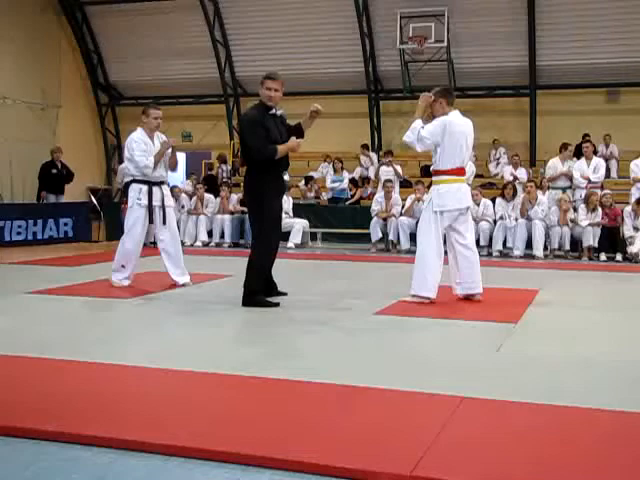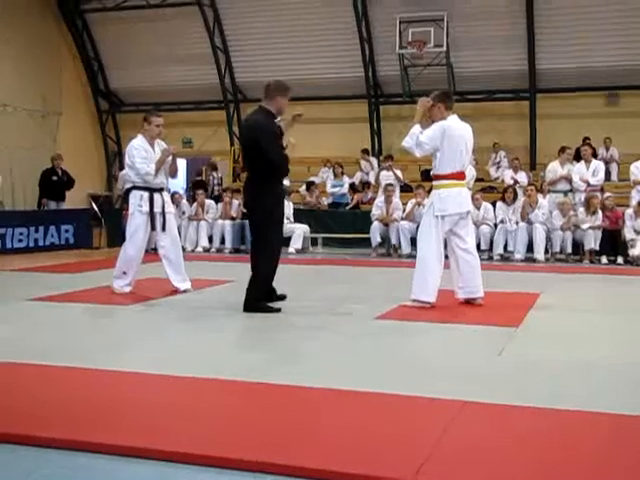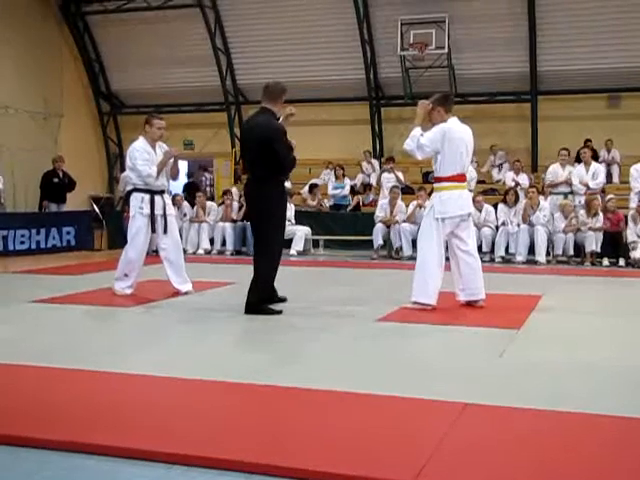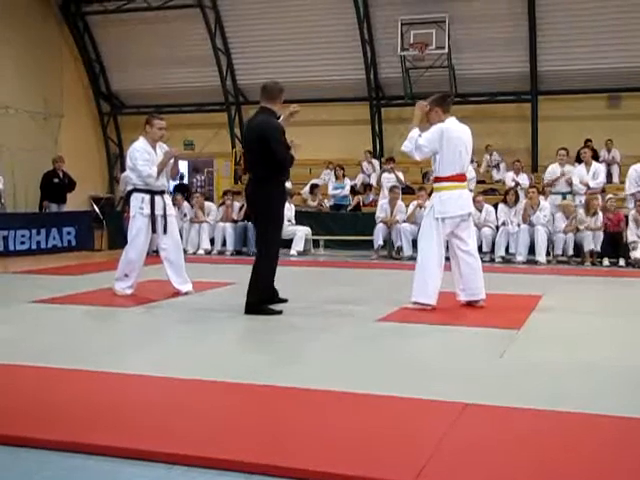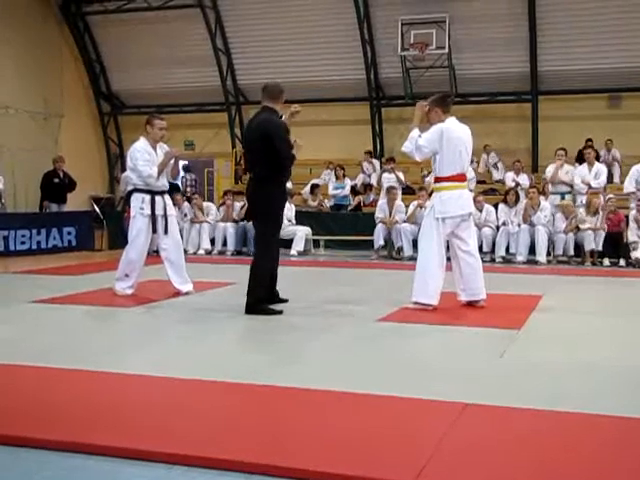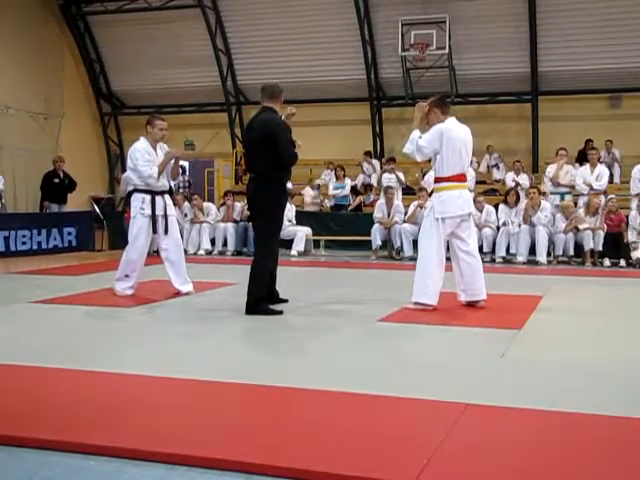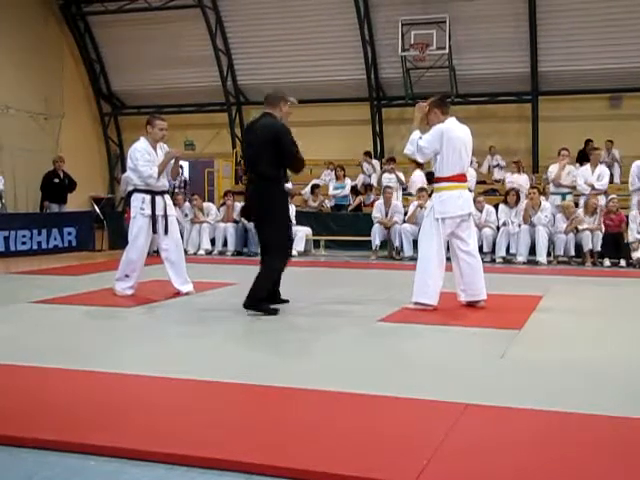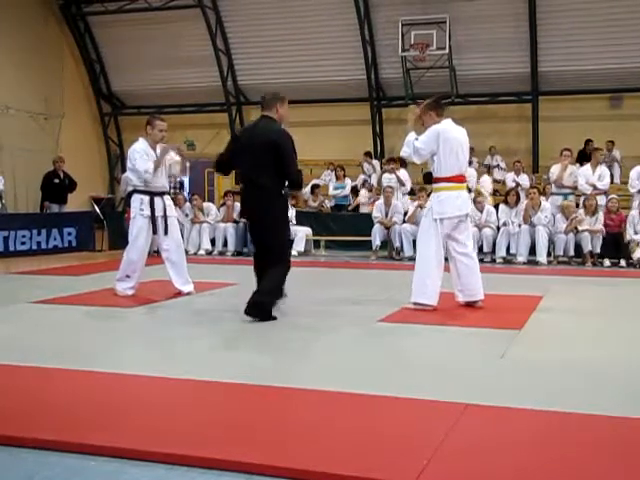
dt=0.3s
person 1, frame 1
left shoulder: (276, 116)
right shoulder: (251, 117)
left elbow: (294, 133)
right elbow: (262, 153)
left wrist: (310, 117)
right wrist: (288, 146)
left hip: (273, 182)
right hip: (260, 184)
left knee: (271, 237)
right knee: (264, 239)
left ankle: (266, 285)
right ankle: (252, 293)
person 1, frame 2
left shoulder: (256, 120)
right shoulder: (263, 125)
right elbow: (279, 162)
right wrist: (287, 151)
left hip: (257, 187)
right hip: (267, 190)
left knee: (262, 243)
right knee: (270, 245)
left ankle: (264, 290)
right ankle: (254, 299)
person 1, frame 3
left shoulder: (250, 123)
right shoulder: (273, 127)
right elbow: (287, 164)
left wrist: (282, 119)
right wrist: (291, 150)
left hip: (255, 188)
right hip: (269, 192)
left knee: (263, 245)
right knee: (271, 247)
left ankle: (266, 292)
right ankle: (255, 301)
person 1, frame 4
left shoulder: (254, 122)
right shoulder: (270, 125)
right elbow: (283, 161)
left wrist: (286, 117)
right wrist: (291, 151)
left hip: (258, 187)
right hip: (269, 190)
left knee: (268, 243)
right knee: (268, 246)
left ankle: (268, 293)
right ankle: (255, 302)
person 1, frame 5
left shoulder: (255, 122)
right shoulder: (274, 124)
right elbow: (285, 159)
right wrist: (293, 152)
left hip: (258, 187)
right hip: (269, 189)
left knee: (269, 242)
right knee: (266, 245)
left ankle: (268, 292)
right ankle: (255, 301)
person 1, frame 6
left shoulder: (253, 123)
right shoulder: (277, 124)
right elbow: (288, 158)
right wrist: (294, 151)
left hip: (257, 187)
right hip: (271, 189)
left knee: (267, 242)
right knee: (266, 245)
left ankle: (268, 293)
right ankle: (255, 301)
person 1, frame 7
left shoulder: (251, 127)
right shoulder: (279, 128)
right elbow: (295, 164)
right wrist: (297, 158)
left hip: (254, 190)
right hip: (270, 192)
left knee: (270, 244)
right knee: (280, 247)
left ankle: (270, 292)
right ankle: (256, 297)
person 1, frame 8
left shoulder: (242, 134)
right shoulder: (281, 135)
left elbow: (222, 165)
right elbow: (293, 175)
right wrist: (294, 189)
left hip: (248, 199)
right hip: (271, 201)
left knee: (262, 250)
right knee: (280, 258)
left ankle: (265, 295)
right ankle: (259, 305)
person 2, frame 1
left shoulder: (444, 123)
right shoulder: (466, 123)
left elbow: (414, 140)
left wrist: (420, 110)
right wrist: (425, 113)
left hip: (444, 191)
right hip: (460, 189)
left knee: (429, 240)
right knee: (463, 241)
left ankle: (424, 292)
right ankle: (472, 289)
person 2, frame 2
left shoulder: (443, 128)
right shoulder: (465, 128)
left elbow: (413, 145)
left wrist: (419, 116)
right wrist: (424, 116)
left hip: (444, 196)
right hip: (460, 193)
left knee: (430, 245)
right knee: (464, 245)
left ankle: (424, 296)
right ankle: (473, 293)
person 2, frame 3
left shoulder: (443, 130)
right shoulder: (465, 130)
left elbow: (414, 148)
left wrist: (419, 118)
right wrist: (424, 121)
left hip: (444, 198)
right hip: (461, 195)
left knee: (430, 247)
right knee: (465, 247)
left ankle: (424, 298)
right ankle: (474, 295)
person 2, frame 4
left shoulder: (441, 130)
right shoulder: (464, 130)
left elbow: (413, 149)
left wrist: (417, 120)
right wrist: (423, 122)
left hip: (445, 198)
right hip: (462, 195)
left knee: (430, 247)
right knee: (465, 247)
left ankle: (424, 298)
right ankle: (474, 295)
person 2, frame 5
left shoulder: (441, 130)
right shoulder: (464, 130)
left elbow: (414, 150)
left wrist: (417, 121)
right wrist: (423, 123)
left hip: (445, 198)
right hip: (462, 196)
left knee: (431, 247)
right knee: (466, 247)
left ankle: (426, 298)
right ankle: (475, 295)
person 2, frame 6
left shoulder: (441, 130)
right shoulder: (464, 130)
left elbow: (416, 151)
left wrist: (416, 121)
right wrist: (422, 123)
left hip: (445, 197)
right hip: (462, 195)
left knee: (431, 247)
right knee: (466, 247)
left ankle: (425, 298)
right ankle: (475, 295)
person 2, frame 7
left shoulder: (441, 130)
right shoulder: (464, 130)
left elbow: (417, 151)
left wrist: (417, 122)
right wrist: (422, 123)
left hip: (445, 198)
right hip: (462, 195)
left knee: (431, 247)
right knee: (466, 247)
left ankle: (425, 299)
right ankle: (475, 295)
person 2, frame 8
left shoulder: (437, 131)
right shoulder: (460, 131)
left elbow: (413, 153)
left wrist: (412, 126)
right wrist: (419, 128)
left hip: (443, 198)
right hip: (460, 196)
left knee: (429, 248)
right knee: (463, 248)
left ankle: (424, 299)
right ankle: (473, 295)
person 3, frame 1
left shoulder: (161, 138)
right shoulder: (135, 139)
left elbow: (172, 167)
right elbow: (146, 168)
left wrist: (173, 150)
right wrist: (162, 150)
left hip: (161, 191)
right hip: (141, 192)
left knee: (171, 235)
right knee: (133, 236)
left ankle: (180, 276)
right ankle: (120, 276)
person 3, frame 2
left shoulder: (161, 145)
right shoulder: (135, 146)
left elbow: (172, 174)
right elbow: (147, 174)
left wrist: (173, 158)
right wrist: (163, 157)
left hip: (161, 198)
right hip: (142, 199)
left knee: (171, 242)
right knee: (135, 243)
left ankle: (181, 282)
right ankle: (121, 283)
person 3, frame 3
left shoulder: (162, 147)
right shoulder: (136, 148)
left elbow: (173, 176)
right elbow: (149, 177)
left wrist: (175, 160)
right wrist: (165, 159)
left hip: (162, 200)
right hip: (143, 201)
left knee: (173, 243)
right knee: (136, 245)
left ankle: (182, 284)
right ankle: (122, 285)
person 3, frame 4
left shoulder: (163, 148)
right shoulder: (137, 148)
left elbow: (173, 176)
right elbow: (149, 177)
left wrist: (175, 160)
right wrist: (165, 160)
left hip: (162, 200)
right hip: (143, 201)
left knee: (173, 243)
right knee: (137, 246)
left ankle: (182, 284)
right ankle: (122, 285)
person 3, frame 5
left shoulder: (163, 148)
right shoulder: (138, 149)
left elbow: (173, 177)
right elbow: (150, 177)
left wrist: (176, 161)
right wrist: (166, 160)
left hip: (163, 200)
right hip: (143, 201)
left knee: (173, 243)
right knee: (137, 246)
left ankle: (183, 284)
right ankle: (123, 285)
person 3, frame 6
left shoulder: (163, 148)
right shoulder: (138, 149)
left elbow: (173, 177)
right elbow: (150, 177)
left wrist: (176, 161)
right wrist: (166, 159)
left hip: (163, 200)
right hip: (144, 201)
left knee: (173, 244)
right knee: (137, 246)
left ankle: (183, 284)
right ankle: (123, 285)
person 3, frame 7
left shoulder: (163, 148)
right shoulder: (138, 149)
left elbow: (172, 177)
right elbow: (150, 177)
left wrist: (176, 161)
right wrist: (167, 160)
left hip: (163, 201)
right hip: (144, 201)
left knee: (174, 244)
right knee: (137, 246)
left ankle: (183, 284)
right ankle: (123, 285)
person 3, frame 8
left shoulder: (165, 149)
right shoulder: (137, 149)
right elbow: (147, 174)
left wrist: (181, 158)
right wrist: (162, 155)
left hip: (163, 202)
right hip: (143, 203)
left knee: (174, 243)
right knee: (137, 247)
left ankle: (184, 284)
right ankle: (123, 285)
